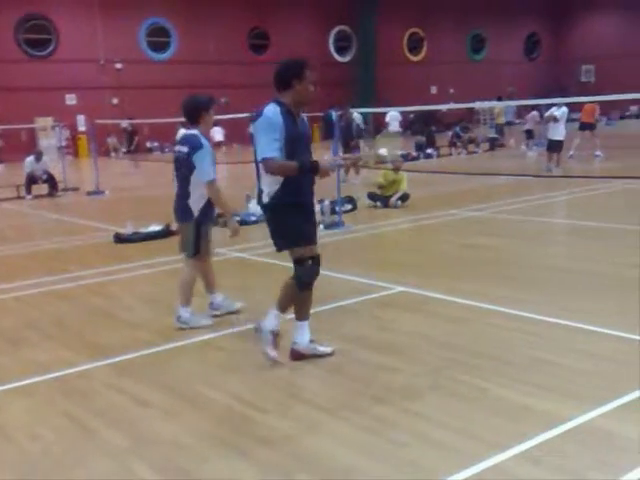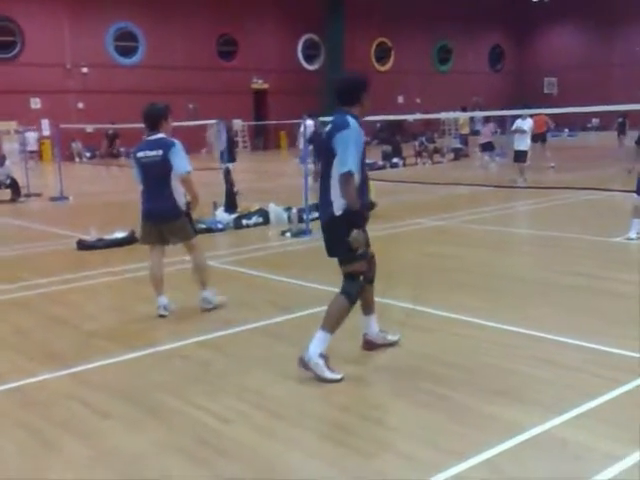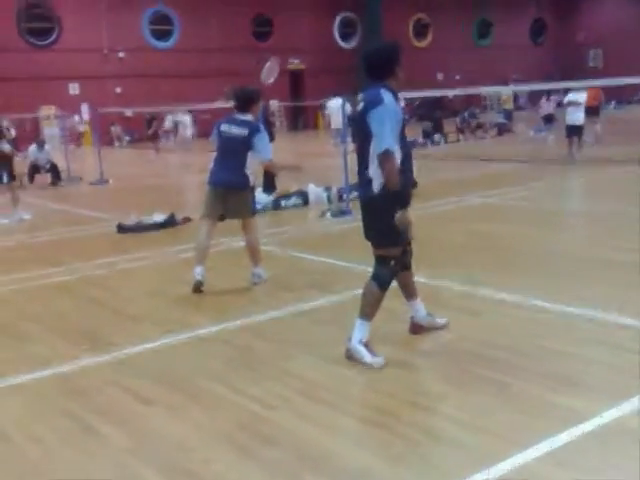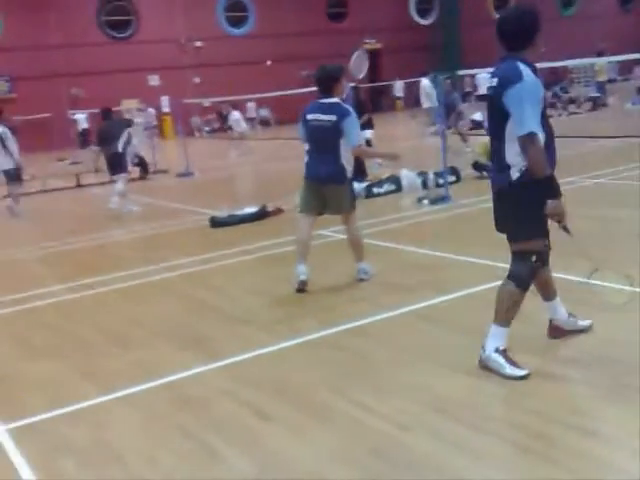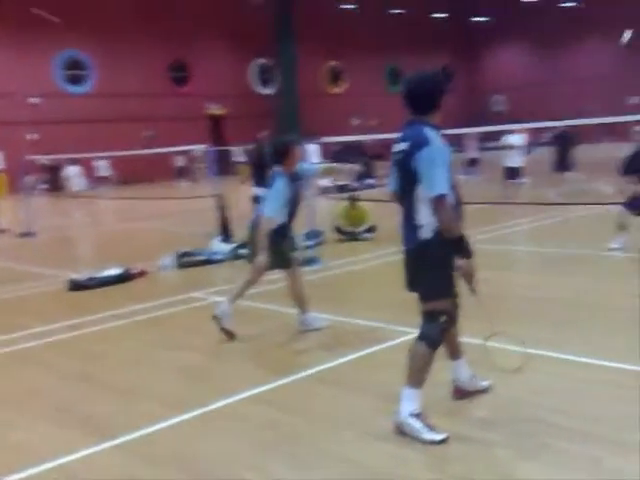
dt=1s
person 1, frame 1
left shoulder: (296, 116)
right shoulder: (271, 116)
right elbow: (271, 164)
left wrist: (321, 165)
right wrist: (313, 169)
left hip: (300, 202)
right hip: (282, 204)
left knee: (305, 269)
right knee: (308, 267)
left ankle: (300, 340)
right ankle: (269, 324)
person 1, frame 2
left shoulder: (339, 125)
right shoulder: (350, 128)
right elbow: (347, 180)
right wrist: (356, 224)
left hip: (340, 214)
right hip: (344, 217)
left knee: (367, 268)
right knee: (354, 283)
left ankle: (372, 334)
right ankle: (315, 353)
person 1, frame 3
left shoulder: (371, 99)
right shoulder: (385, 102)
right elbow: (386, 157)
right wrist: (398, 204)
left hip: (383, 193)
right hip: (383, 196)
left knee: (402, 254)
right knee: (387, 266)
left ankle: (419, 316)
right ankle: (358, 342)
person 1, frame 4
left shoulder: (501, 74)
right shoulder: (523, 78)
right elbow: (529, 141)
right wrist: (552, 192)
left hip: (510, 178)
right hip: (523, 183)
left knee: (538, 252)
right knee: (524, 264)
left ankle: (559, 318)
right ankle: (493, 350)
person 1, frame 5
left shoulder: (404, 141)
right shoulder: (432, 143)
left elbow: (398, 191)
right elbow: (440, 204)
right wrist: (463, 251)
left hip: (420, 240)
right hip: (431, 244)
left knee: (446, 310)
right knee: (436, 324)
left ankle: (463, 379)
right ankle: (409, 412)
person 2, frame 1
left shoulder: (183, 141)
right shoulder: (201, 145)
right elbow: (211, 186)
right wrist: (229, 217)
left hip: (188, 208)
right hip: (195, 211)
left knee: (203, 255)
right knee: (193, 260)
left ankle: (216, 301)
right ankle: (184, 314)
person 2, frame 2
left shoulder: (138, 151)
right shoulder: (172, 145)
right elbow: (184, 176)
right wrist: (194, 197)
left hip: (149, 210)
right hip: (174, 209)
left knee: (156, 254)
right knee: (194, 249)
left ankle: (162, 301)
right ankle: (206, 295)
person 2, frame 3
left shoulder: (222, 123)
right shoulder: (255, 129)
right elbow: (267, 163)
left hip: (217, 180)
right hip: (239, 183)
left knee: (206, 225)
right knee: (249, 226)
left ankle: (198, 272)
right ankle: (257, 271)
person 2, frame 4
left shoulder: (308, 111)
right shoulder: (344, 112)
right elbow: (357, 150)
right wrist: (384, 155)
left hip: (312, 174)
right hip: (337, 175)
left knee: (305, 221)
right knee: (349, 219)
left ankle: (301, 272)
right ankle: (362, 266)
person 2, frame 5
left shoulder: (298, 170)
right shoulder: (279, 183)
left elbow: (324, 168)
right elbow: (265, 219)
left wrist: (346, 167)
right wrist: (262, 251)
left hip: (277, 231)
right hip: (270, 234)
left knee: (257, 272)
right knee: (294, 273)
left ankle: (226, 307)
right ankle: (306, 318)
